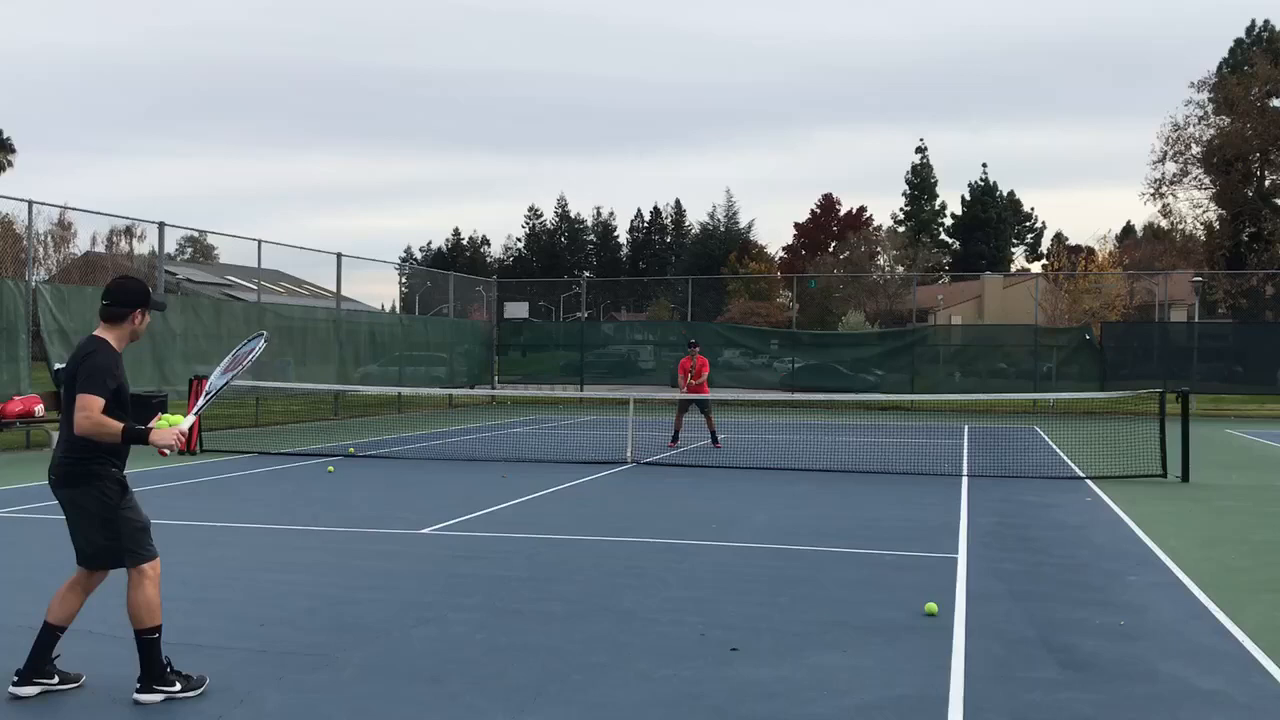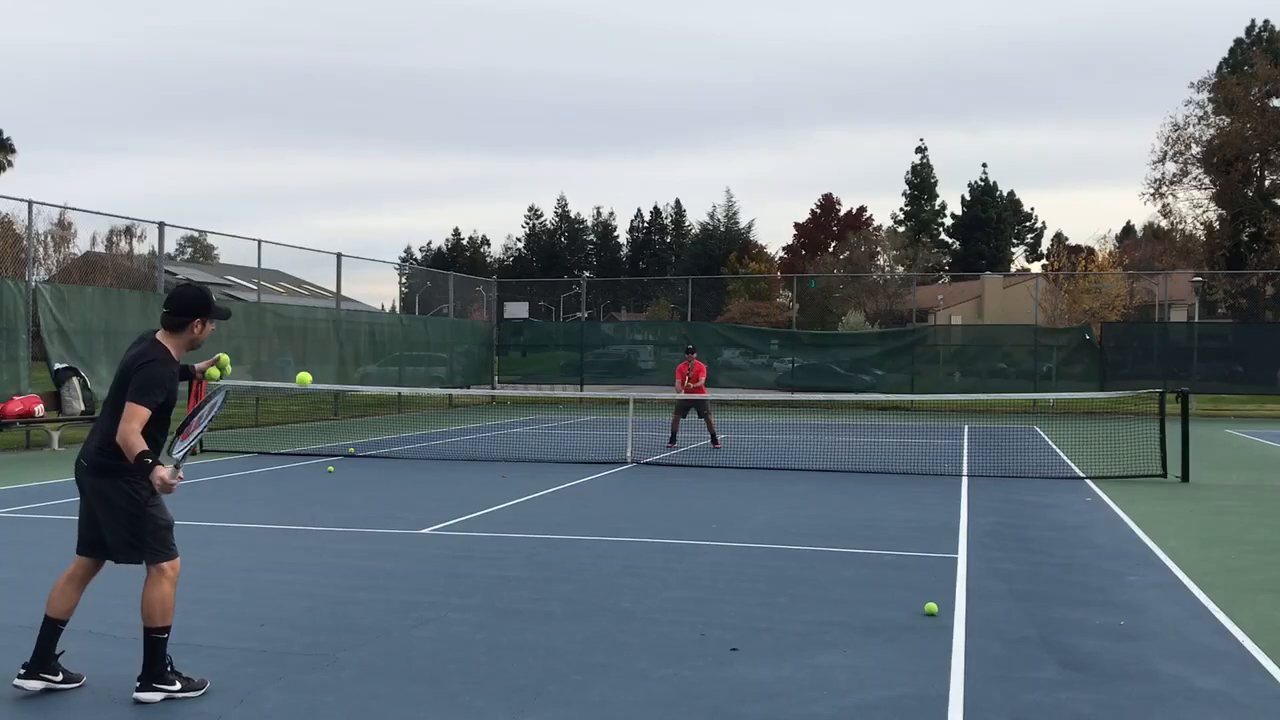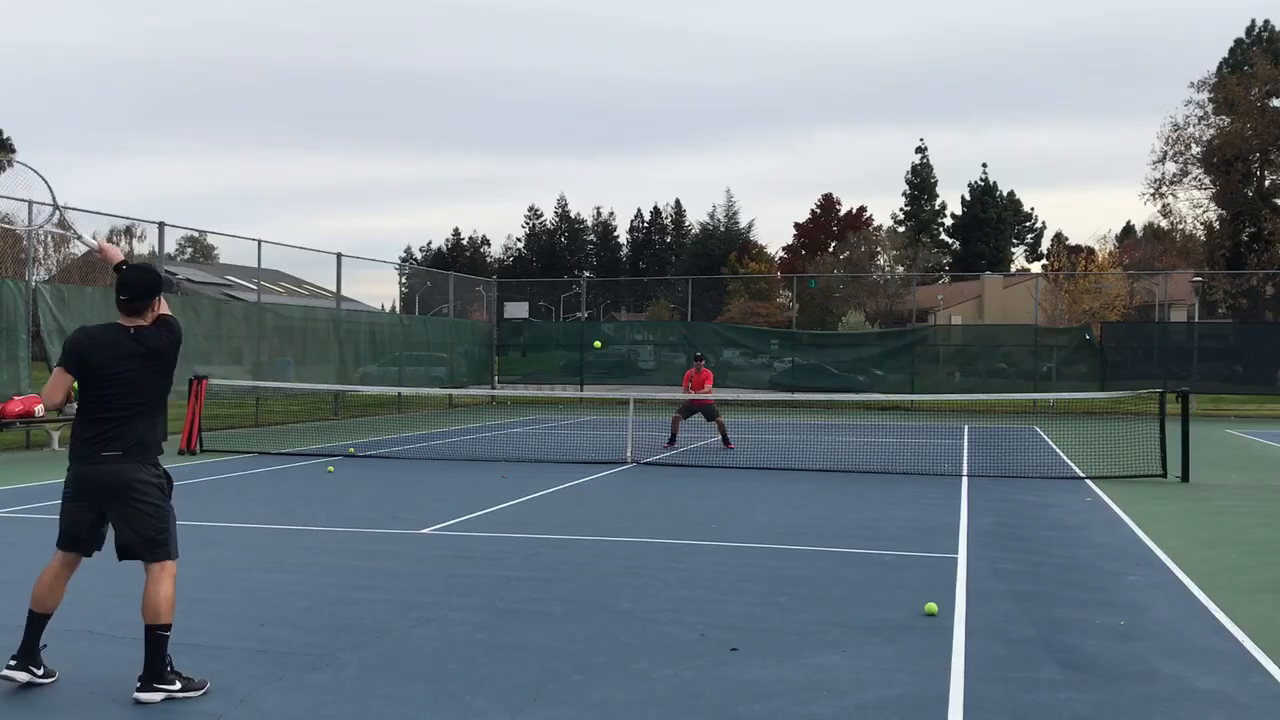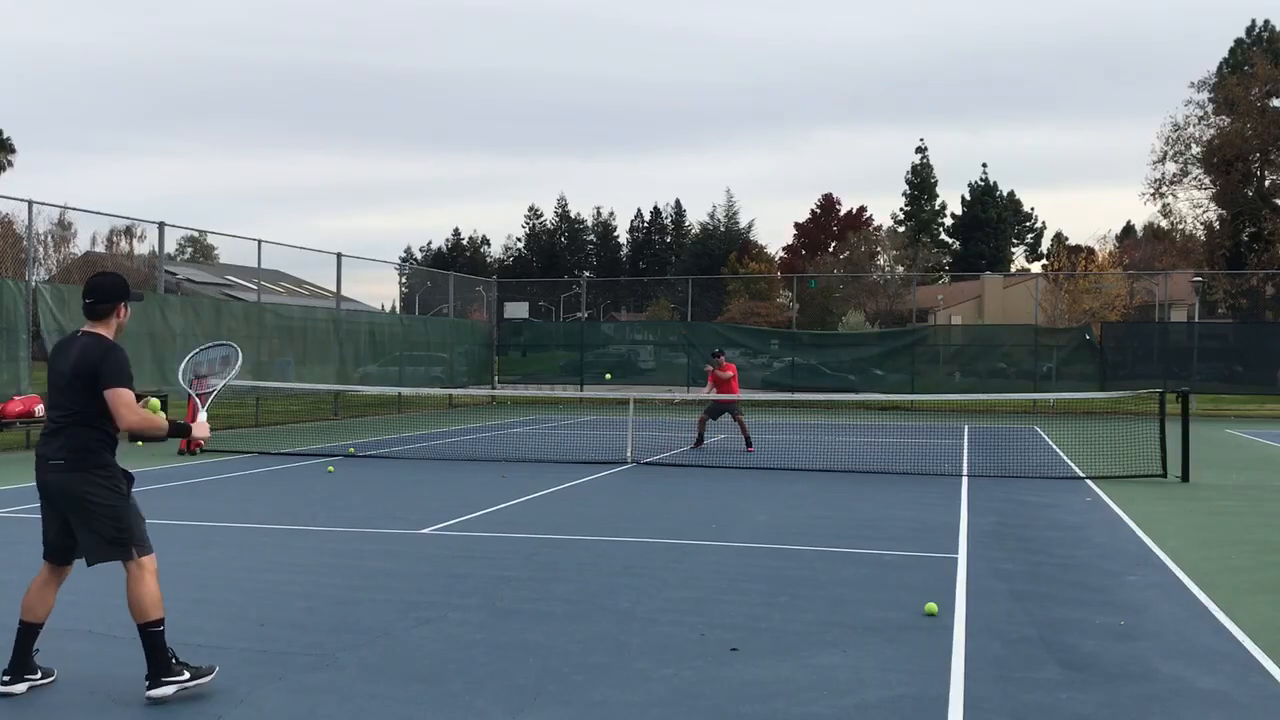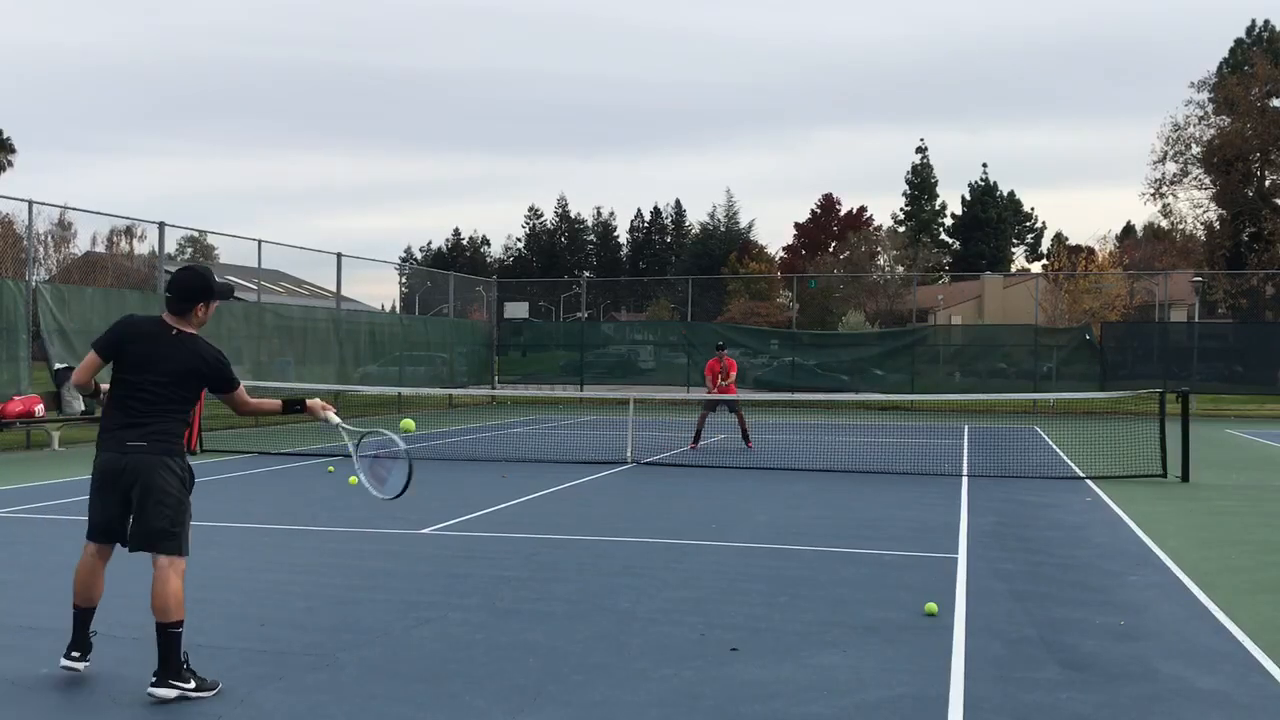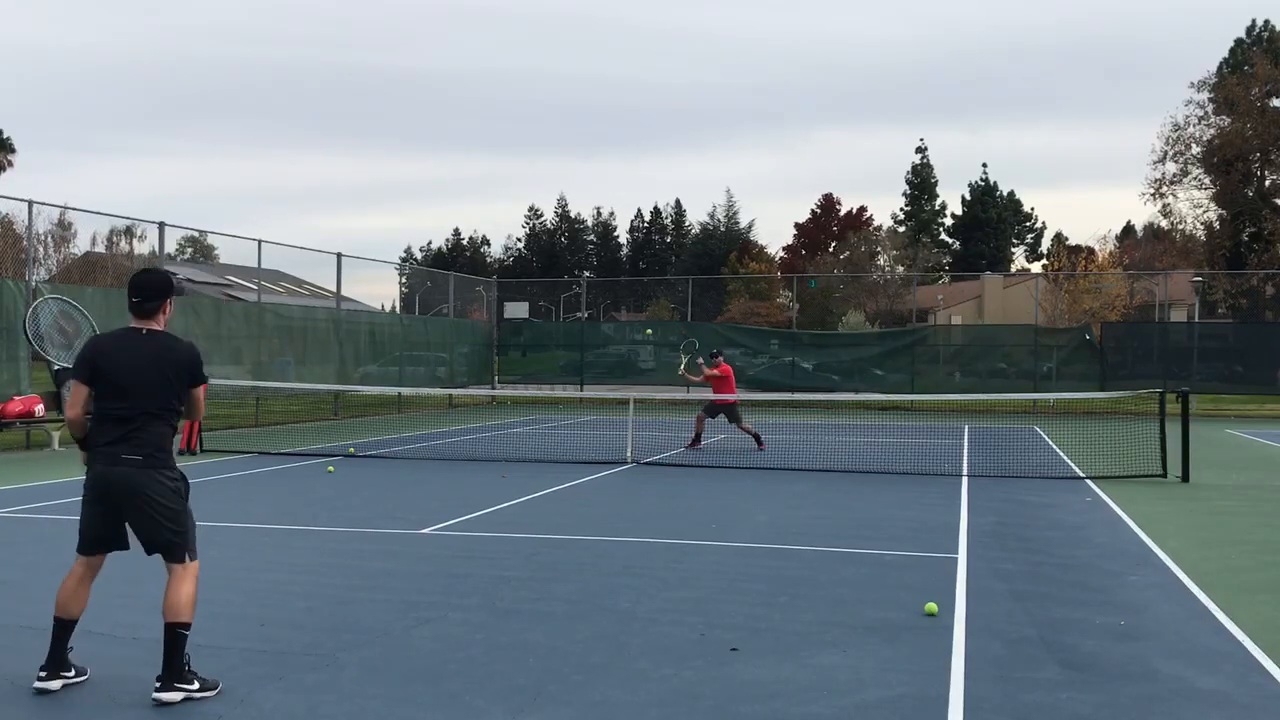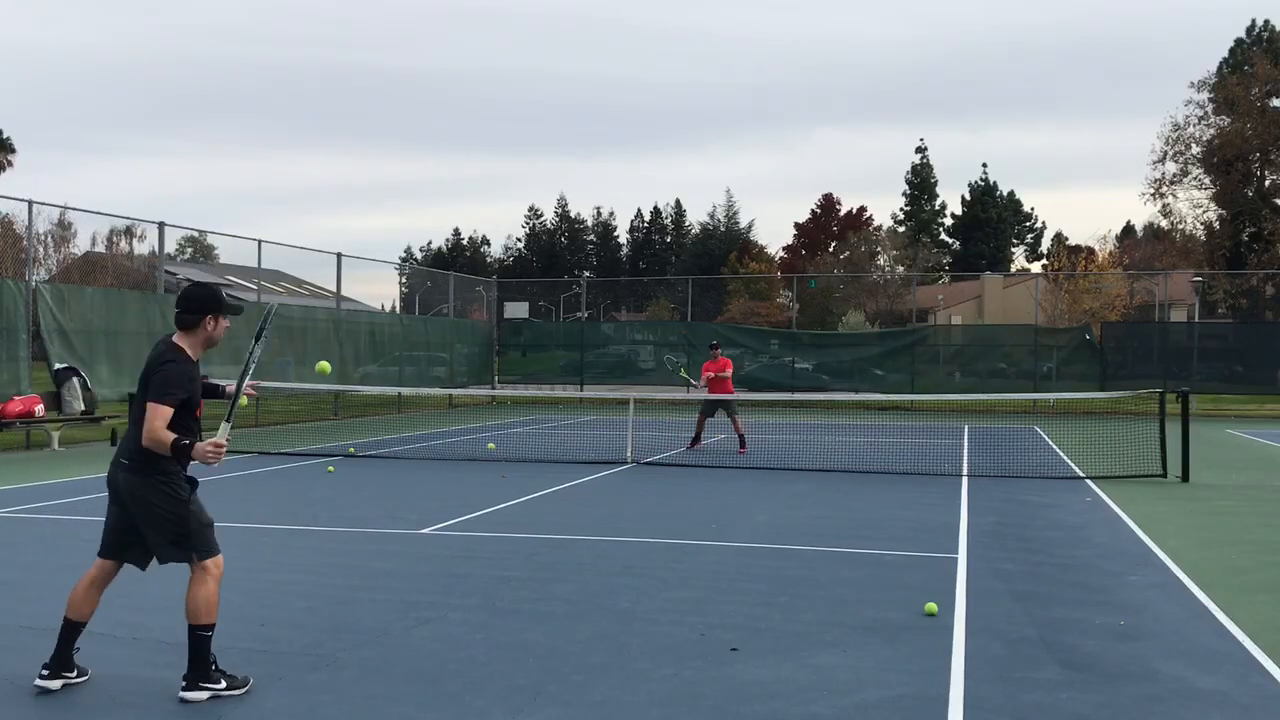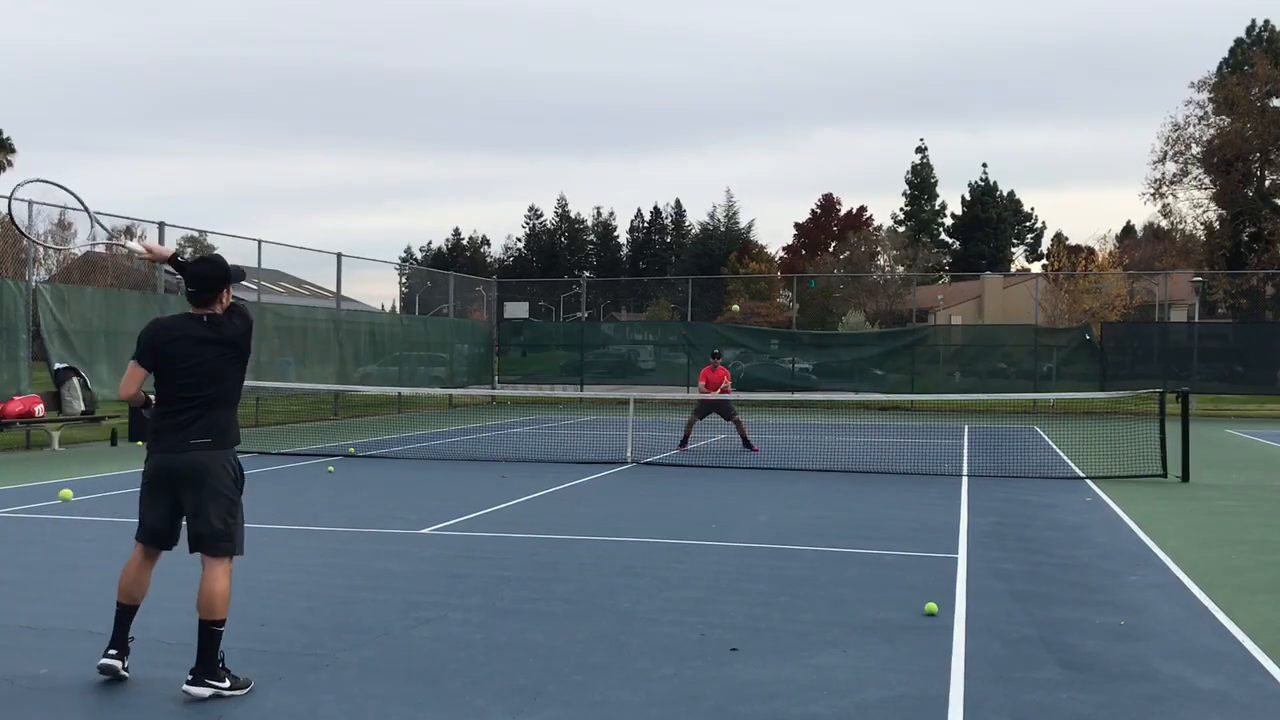
dt=0.5s
person 1, frame 1
left shoulder: (99, 352)
right shoulder: (99, 359)
right elbow: (84, 423)
left wrist: (149, 432)
right wrist: (145, 436)
left hip: (82, 477)
right hip: (92, 480)
left knee: (91, 571)
right knee: (145, 568)
left ankle: (35, 670)
right ankle: (154, 677)
person 1, frame 2
left shoulder: (153, 345)
right shoulder: (157, 367)
right elbow: (127, 432)
left wrist: (195, 372)
right wrist: (150, 467)
left hip: (98, 471)
right hip: (120, 476)
left knee: (85, 564)
right knee: (165, 566)
left ankle: (39, 665)
right ankle: (156, 676)
person 1, frame 3
left shoulder: (85, 339)
right shoulder: (166, 337)
left elbow: (51, 401)
right elbow: (159, 311)
right wrist: (123, 262)
left hip: (86, 466)
right hip: (137, 470)
left knee: (65, 558)
right knee: (162, 566)
right ankle: (156, 676)
person 1, frame 4
left shoulder: (63, 348)
right shoulder: (108, 353)
right elbow: (128, 419)
left wrist: (120, 410)
right wrist: (183, 429)
left hip: (51, 471)
right hip: (91, 473)
left knee: (54, 567)
right knee: (141, 563)
right ankle: (163, 670)
person 1, frame 5
left shoulder: (128, 327)
right shoulder: (205, 356)
left elbow: (79, 380)
right elbow: (245, 405)
left wrist: (100, 393)
right wrist: (300, 406)
left hip: (110, 455)
right hip: (160, 462)
left knee: (97, 548)
right knee: (169, 562)
left ankle: (77, 646)
right ankle: (169, 673)
person 1, frame 6
left shoulder: (96, 347)
right shoulder: (184, 353)
left elbow: (74, 414)
right elbow: (195, 412)
left hip: (103, 469)
right hip: (152, 472)
left knee: (86, 563)
right knee: (184, 567)
left ankle: (54, 664)
right ankle: (173, 675)
person 1, frame 7
left shoulder: (172, 349)
right shoulder: (175, 370)
right elbow: (153, 436)
left wrist: (223, 390)
right wrist: (196, 448)
left hip: (126, 474)
right hip: (153, 479)
left knee: (103, 567)
right knee: (208, 565)
left ankle: (58, 664)
right ankle: (201, 675)
person 1, frame 8
left shoulder: (158, 331)
right shoulder: (238, 327)
left elbow: (127, 392)
right elbow: (228, 304)
right wrist: (172, 257)
left hip: (163, 455)
right hip: (212, 459)
left knee: (146, 550)
right knee: (218, 561)
left ankle: (116, 647)
right ankle: (206, 671)
